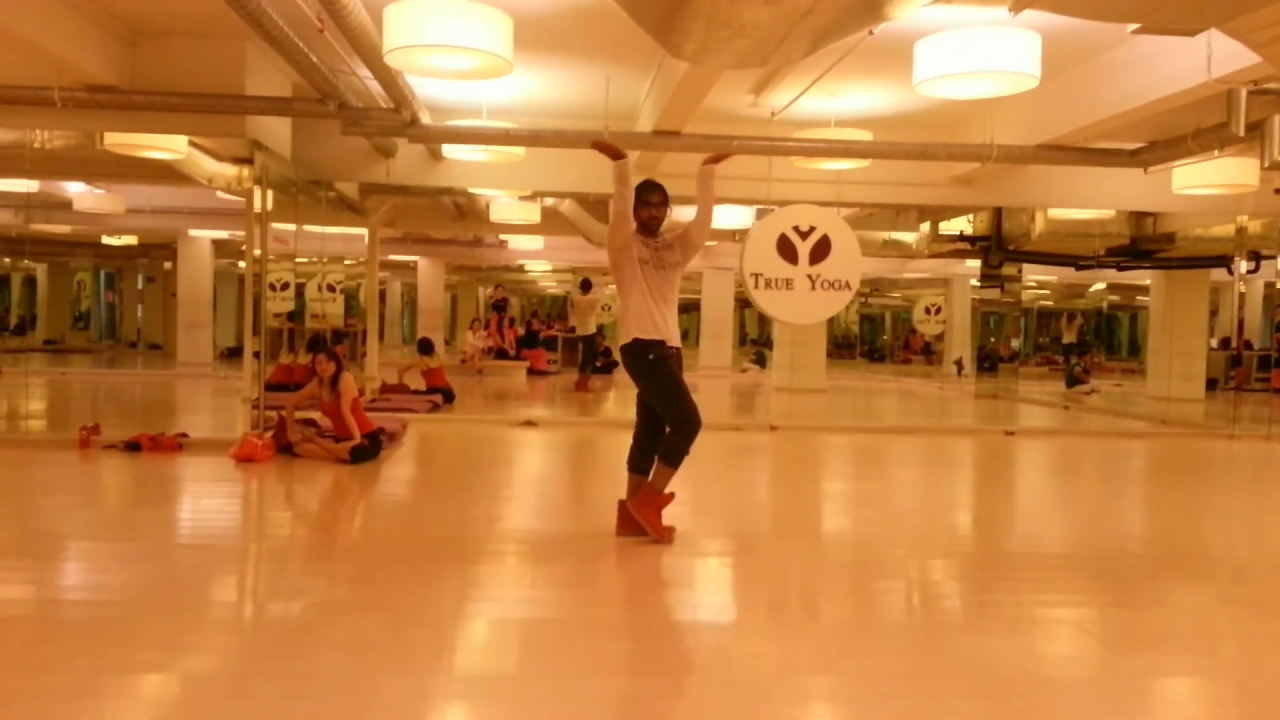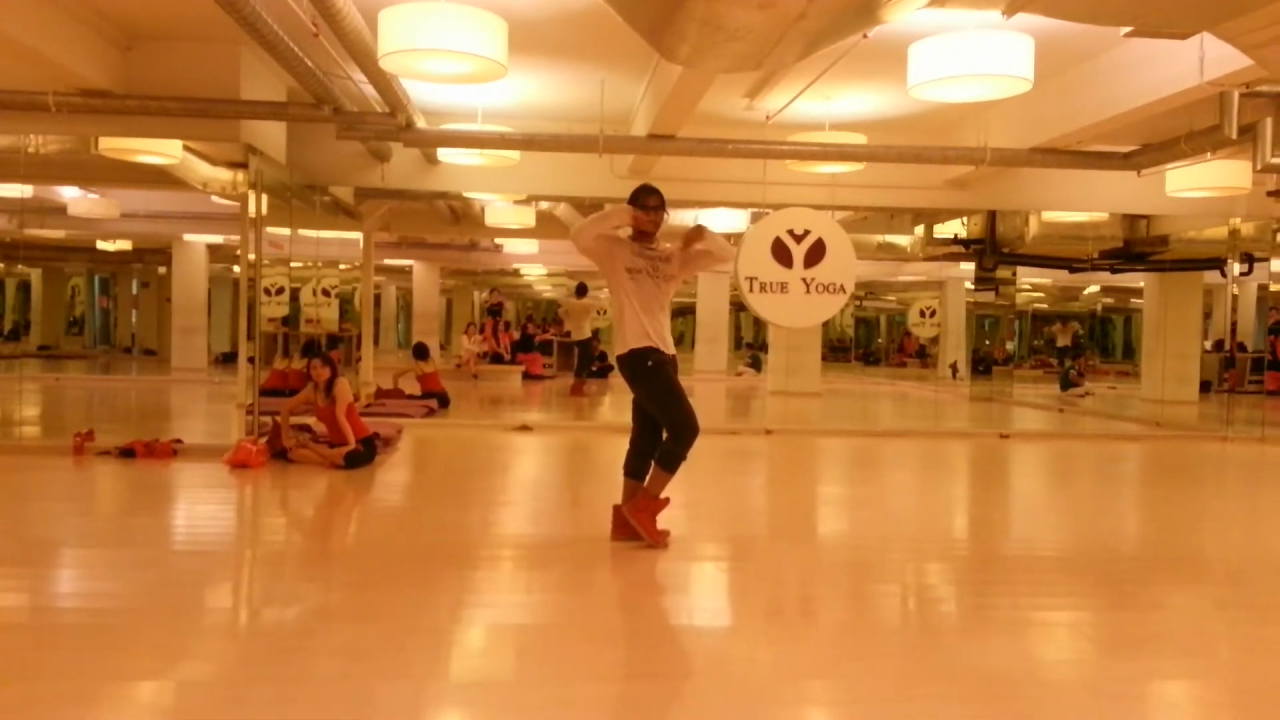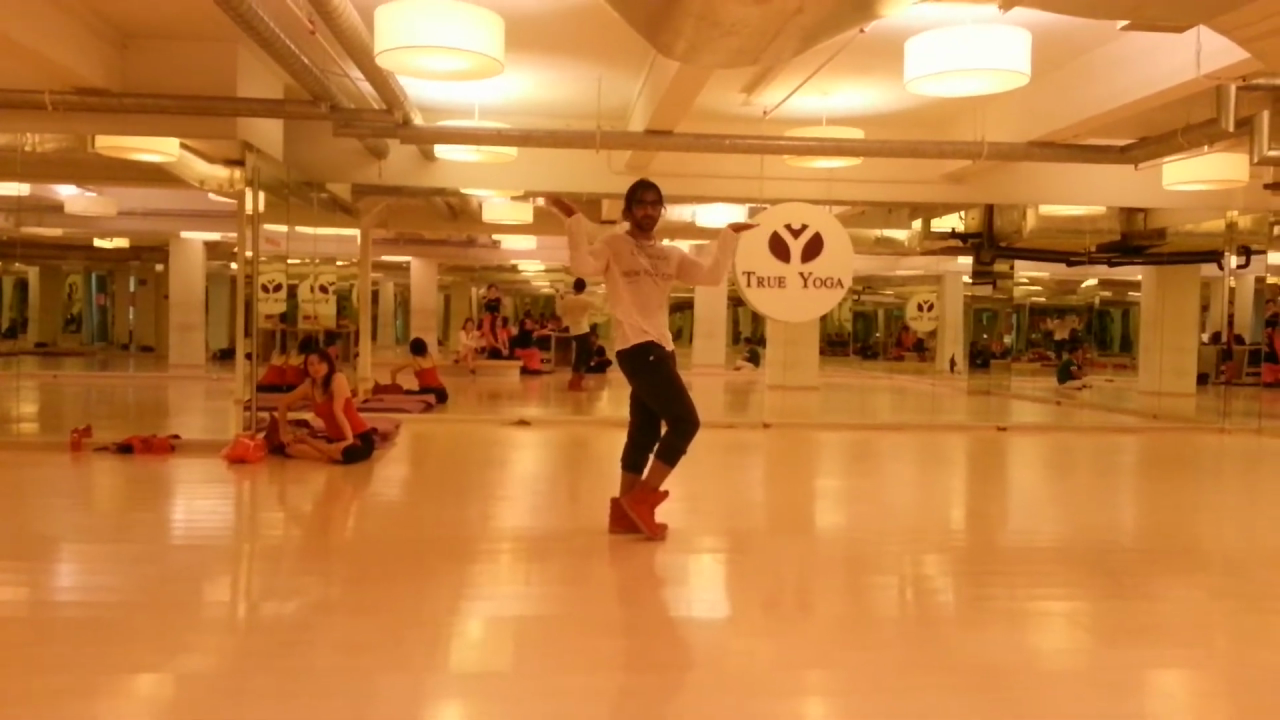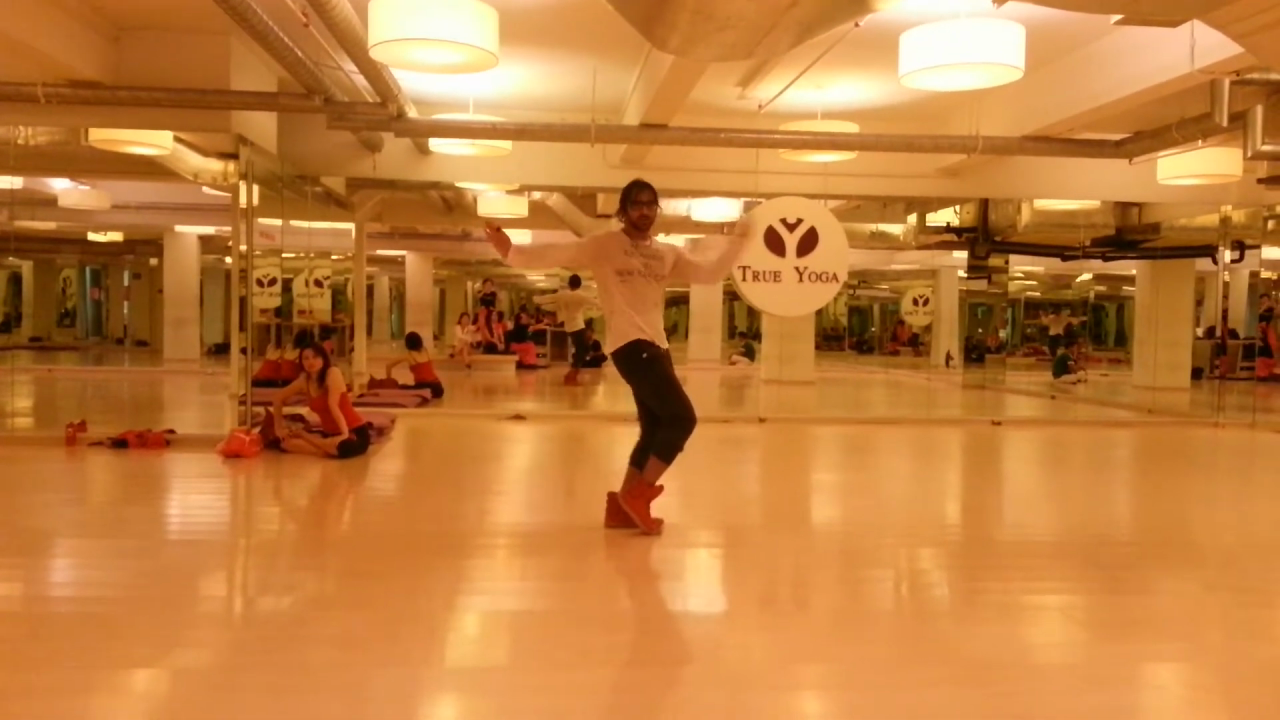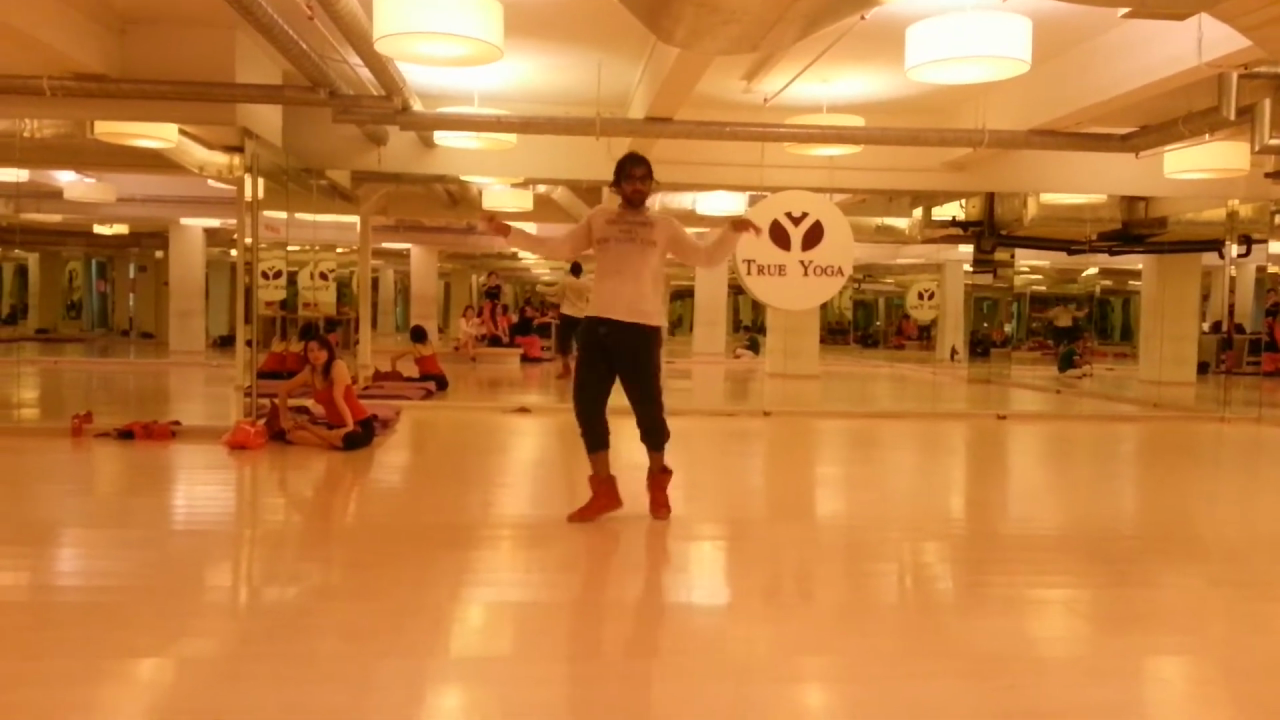
dt=0.5s
person 1, frame 1
left shoulder: (676, 248)
right shoulder: (623, 244)
left elbow: (703, 223)
right elbow: (621, 216)
left wrist: (706, 174)
right wrist: (621, 165)
left hip: (669, 347)
right hip: (641, 346)
left knee: (652, 431)
right knee: (687, 420)
left ankle: (632, 511)
right ankle: (649, 499)
person 1, frame 2
left shoulder: (676, 256)
right shoulder: (615, 249)
left elbow: (724, 255)
right elbow: (581, 235)
left wrist: (700, 233)
right wrist: (622, 213)
left hip: (663, 353)
right hip: (638, 353)
left knee: (647, 437)
right knee: (684, 427)
left ankle: (627, 517)
right ankle: (644, 505)
person 1, frame 3
left shoulder: (671, 255)
right shoulder: (613, 244)
left elbow: (712, 276)
right elbow: (583, 266)
left wrist: (728, 236)
right wrist: (574, 221)
left hip: (660, 349)
right hip: (636, 348)
left knee: (645, 431)
right knee: (684, 421)
left ankle: (624, 511)
right ankle: (642, 497)
person 1, frame 4
left shoulder: (667, 253)
right shoulder: (605, 244)
left elbow: (712, 273)
right elbow: (559, 253)
left wrist: (738, 241)
right wrist: (513, 252)
left hip: (655, 347)
right hip: (631, 345)
left knee: (657, 430)
right knee: (682, 418)
left ankle: (622, 504)
right ankle: (639, 493)
person 1, frame 5
left shoulder: (664, 226)
right shoulder: (599, 218)
left elbow: (705, 259)
right elbow: (558, 251)
left wrist: (732, 233)
right wrist: (513, 235)
left hip: (640, 326)
right hip: (596, 323)
left knee: (648, 413)
right knee: (587, 409)
left ankle: (658, 476)
right ankle: (604, 491)
